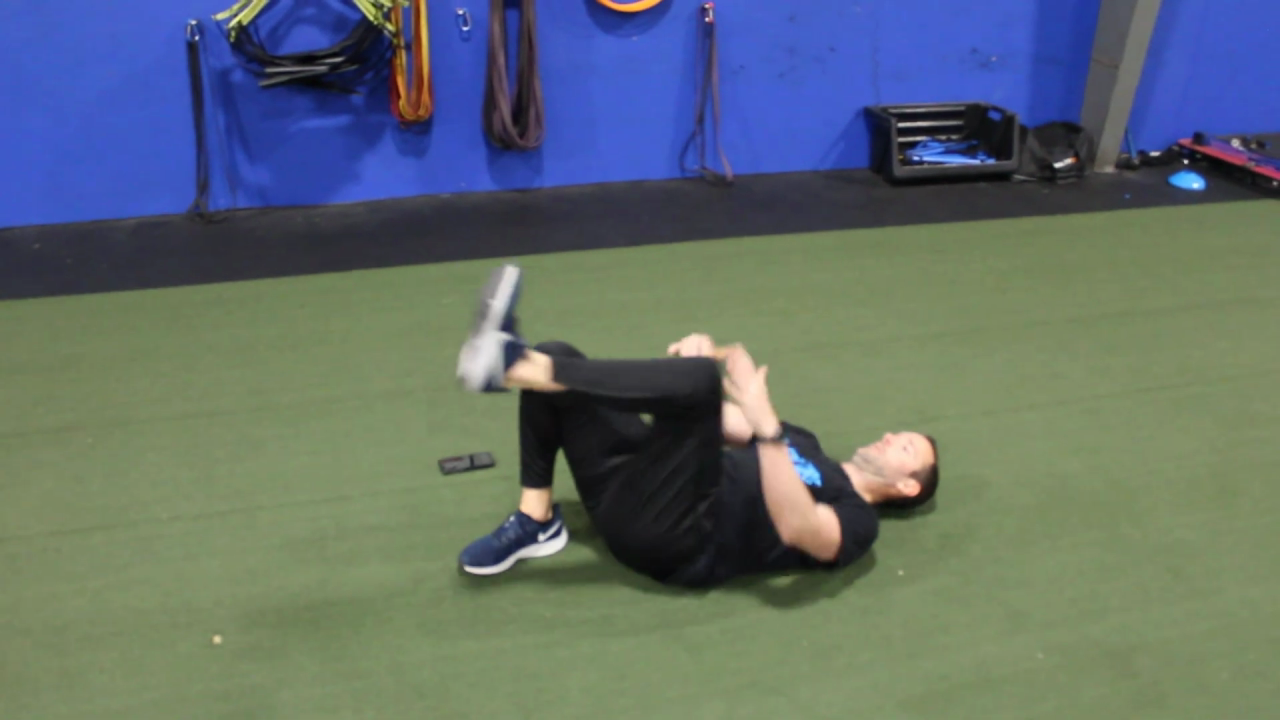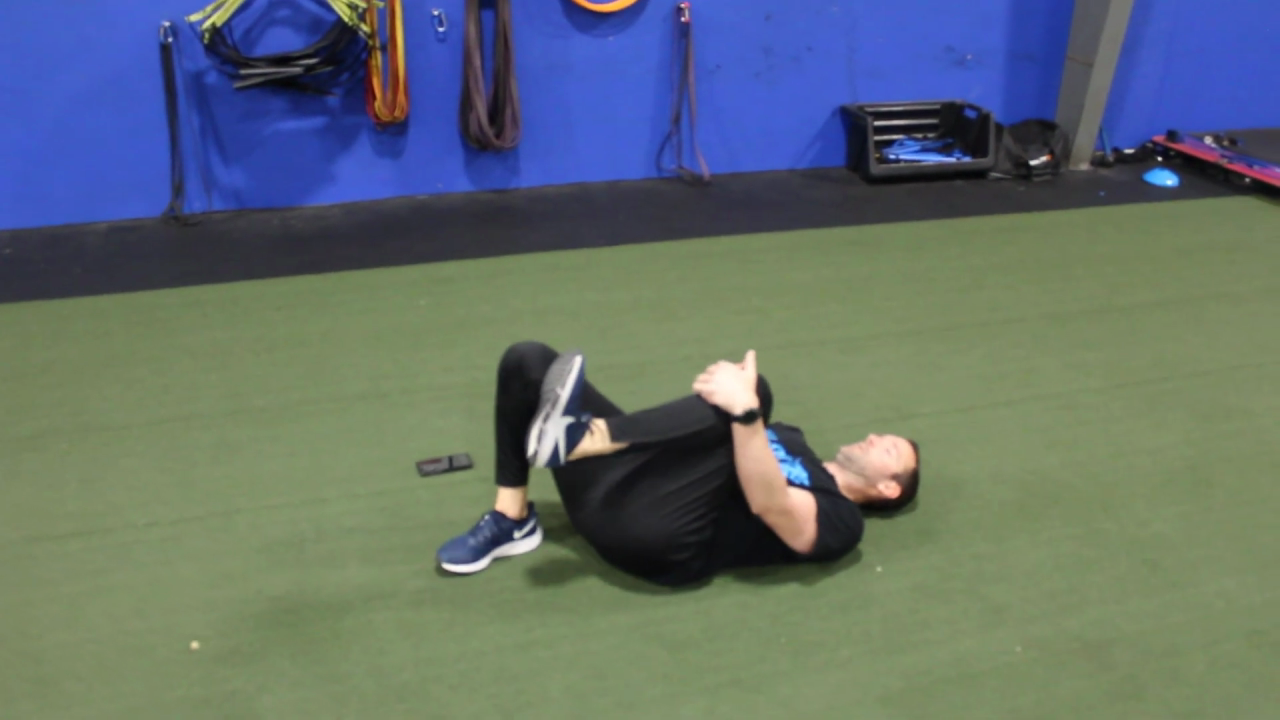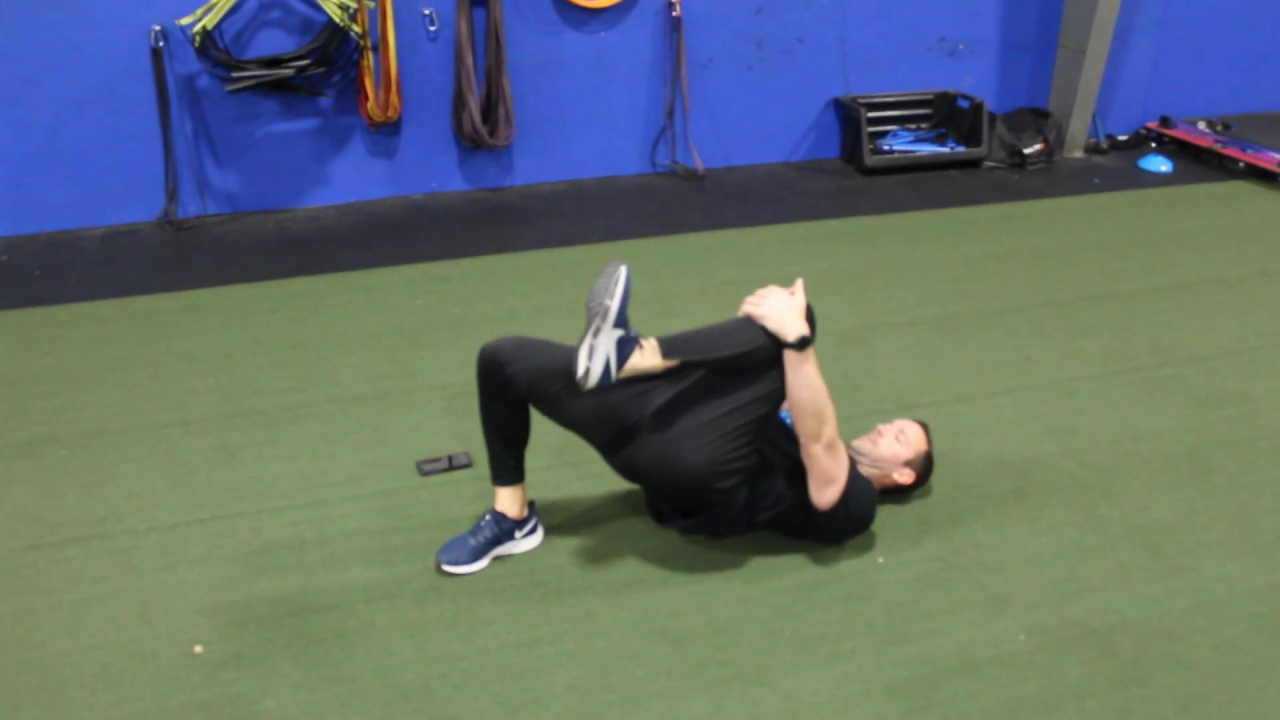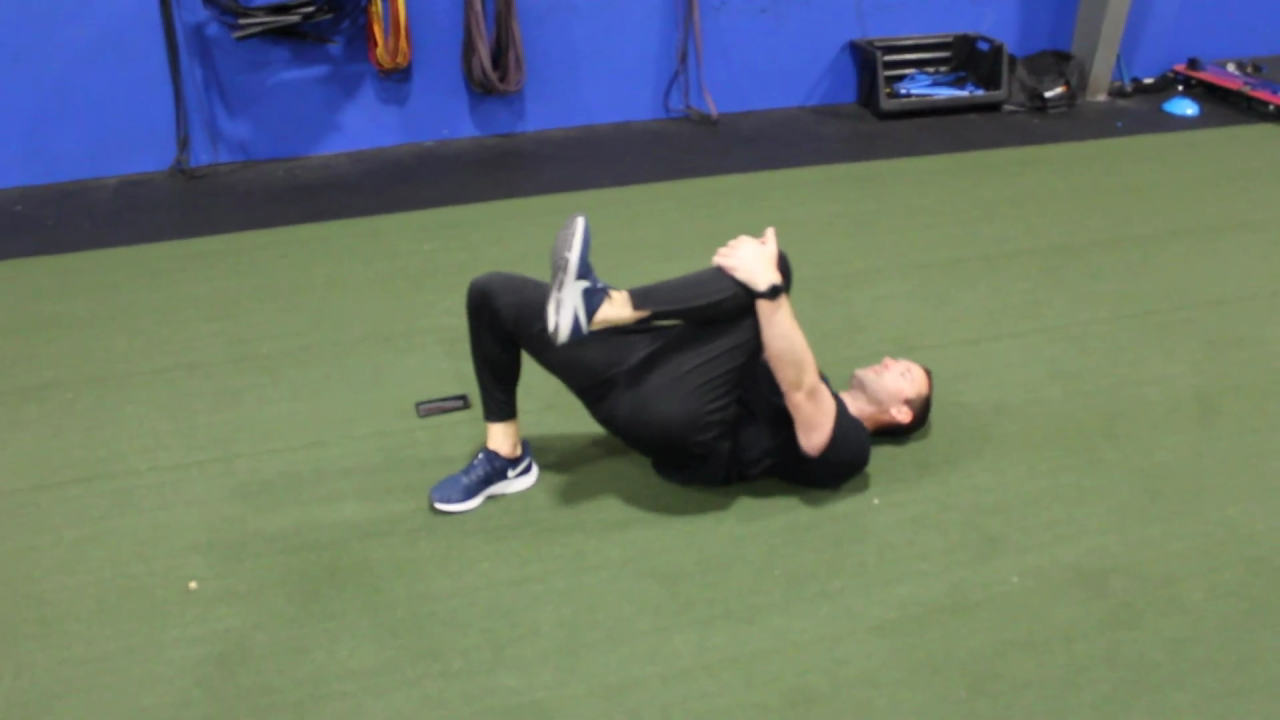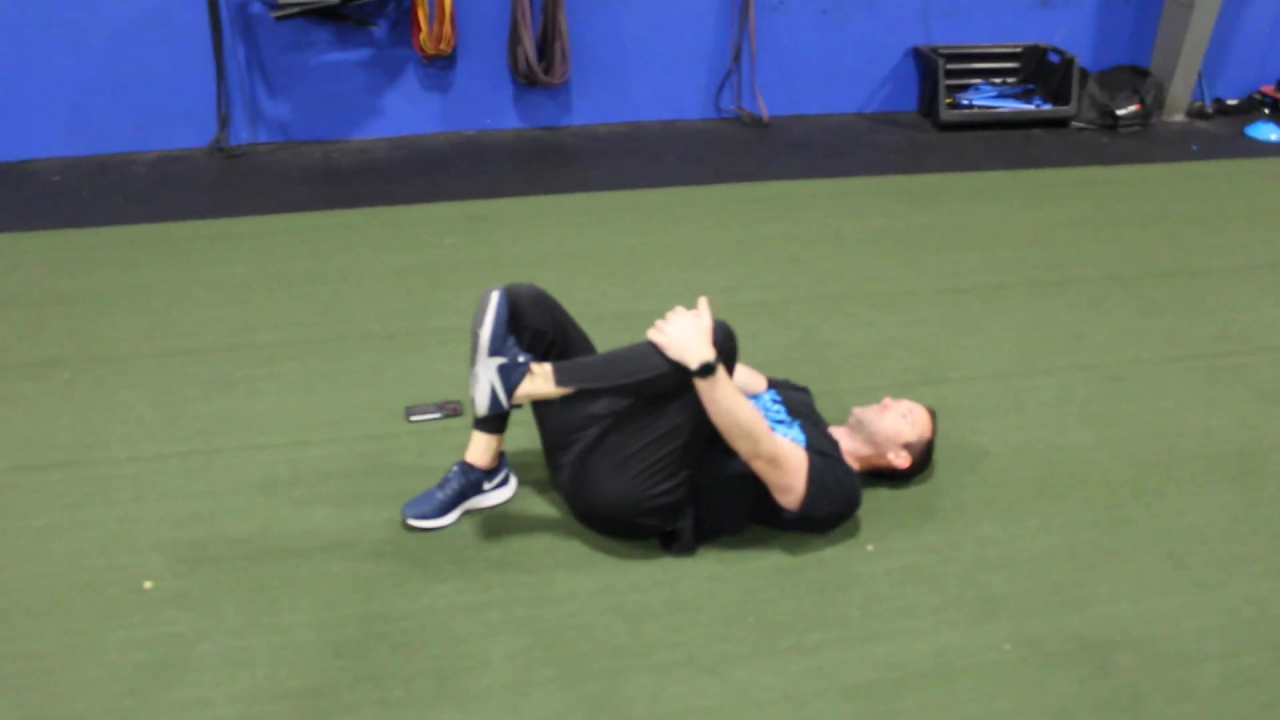
dt=1s
person 1, frame 1
left shoulder: (856, 522)
right shoulder: (806, 445)
left elbow: (794, 528)
right elbow: (719, 426)
left wrist: (764, 428)
right wrist: (703, 363)
left hip: (667, 537)
right hip: (629, 494)
left knee: (693, 383)
left ankle: (514, 369)
right ankle: (534, 520)
person 1, frame 2
left shoulder: (840, 521)
right shoulder: (791, 442)
left elbow: (768, 504)
left wrist: (743, 408)
right wrist: (726, 392)
left hip: (655, 534)
right hip: (618, 484)
left knee: (750, 396)
right knee: (528, 360)
left ankle: (581, 439)
right ankle: (511, 520)
person 1, frame 3
left shoulder: (852, 502)
right shoulder: (805, 451)
left elbow: (819, 441)
left wrist: (796, 338)
right wrist: (760, 326)
left hip: (699, 465)
right hip: (656, 425)
left knee: (793, 325)
right knee: (502, 359)
left ankle: (629, 355)
right ankle: (512, 519)
person 1, frame 4
left shoulder: (846, 445)
right shoulder: (805, 381)
left elbow: (801, 388)
left wrist: (768, 287)
right wrist: (741, 273)
left hip: (679, 414)
right hip: (640, 379)
left knee: (770, 273)
right knee: (494, 292)
left ankle: (596, 311)
right ankle: (506, 458)
person 1, frame 5
left shoulder: (835, 490)
right shoulder: (795, 400)
left elbow: (761, 453)
right elbow: (740, 380)
left wrist: (700, 360)
right wrist: (691, 345)
left hip: (626, 491)
right hip: (602, 437)
left knee: (715, 340)
right knee: (523, 302)
left ankle: (521, 382)
right ankle: (481, 474)
